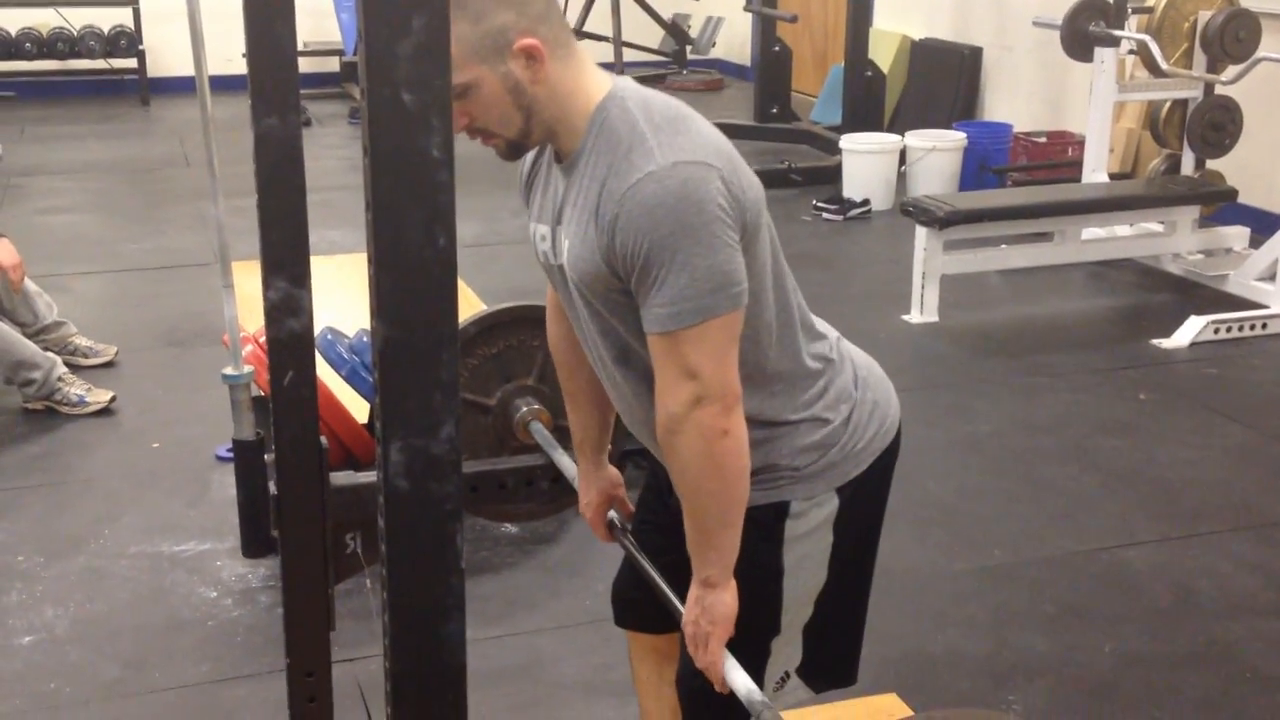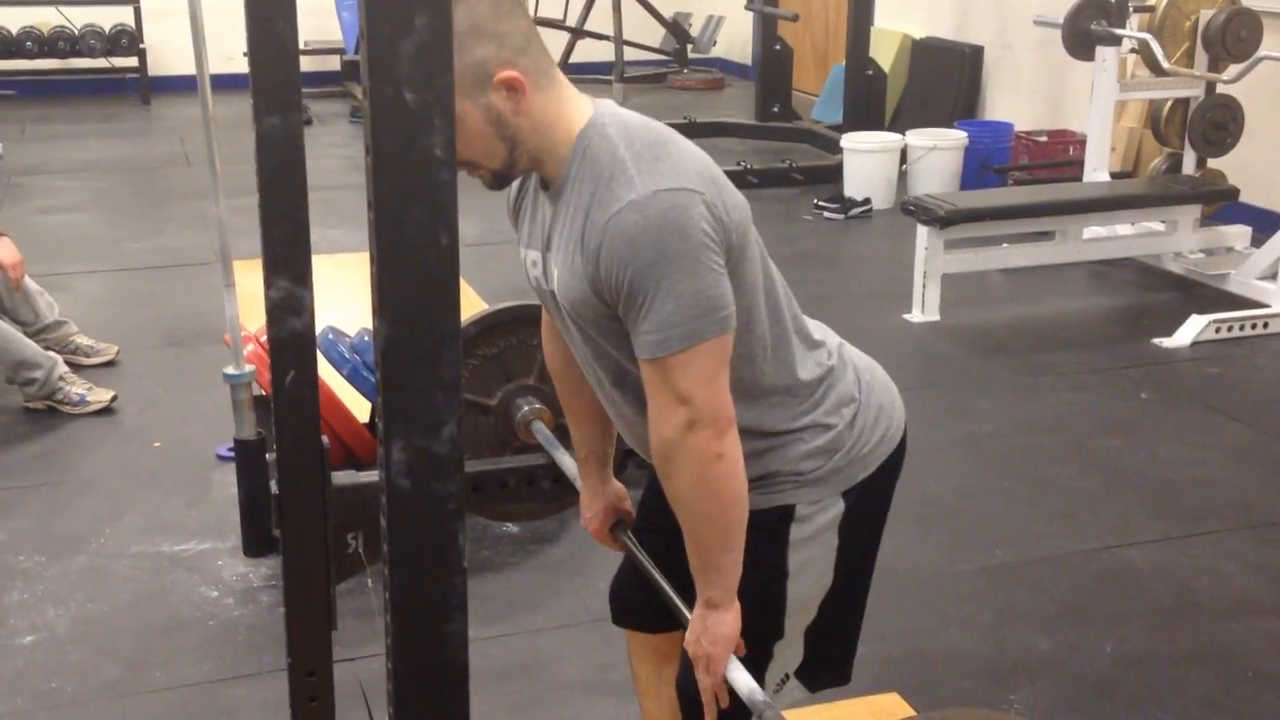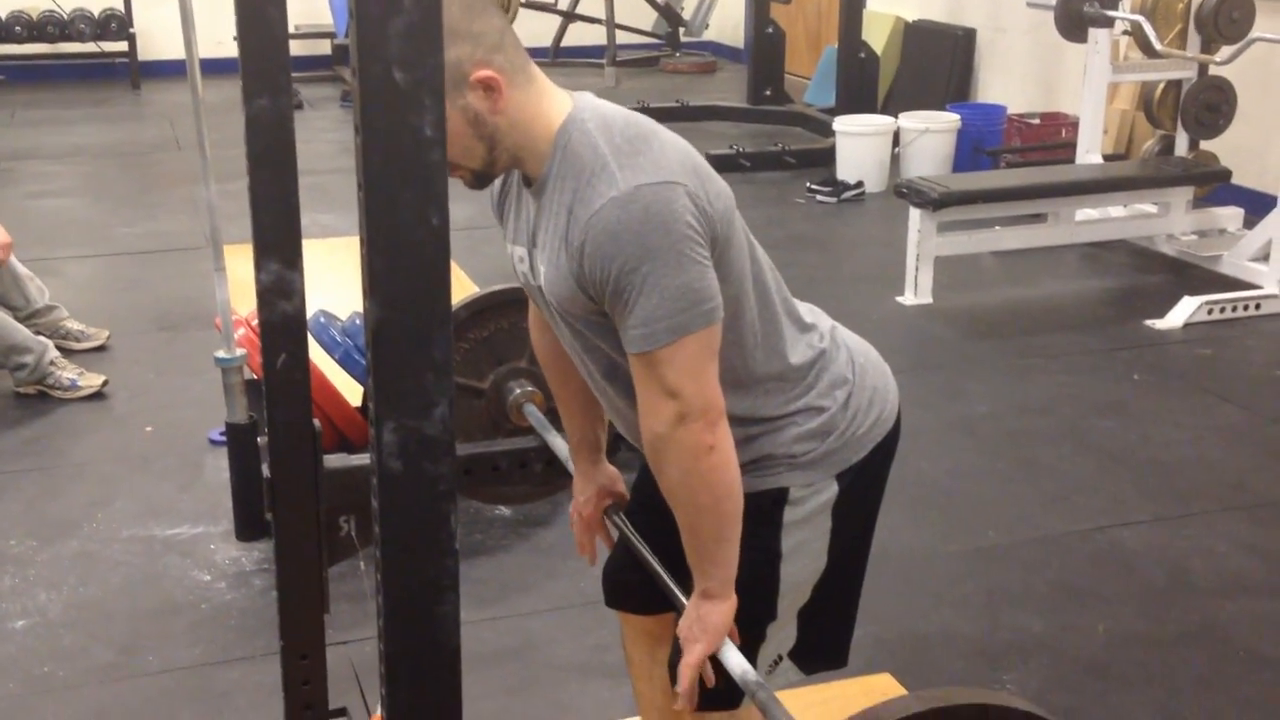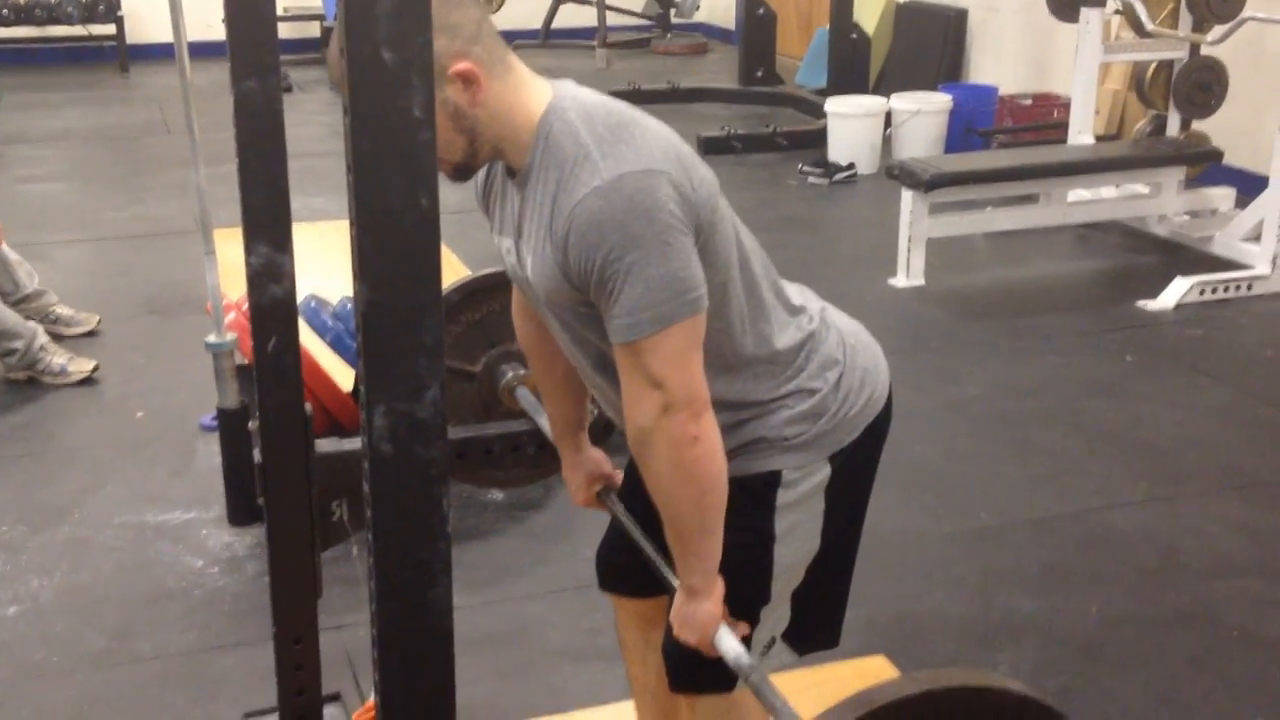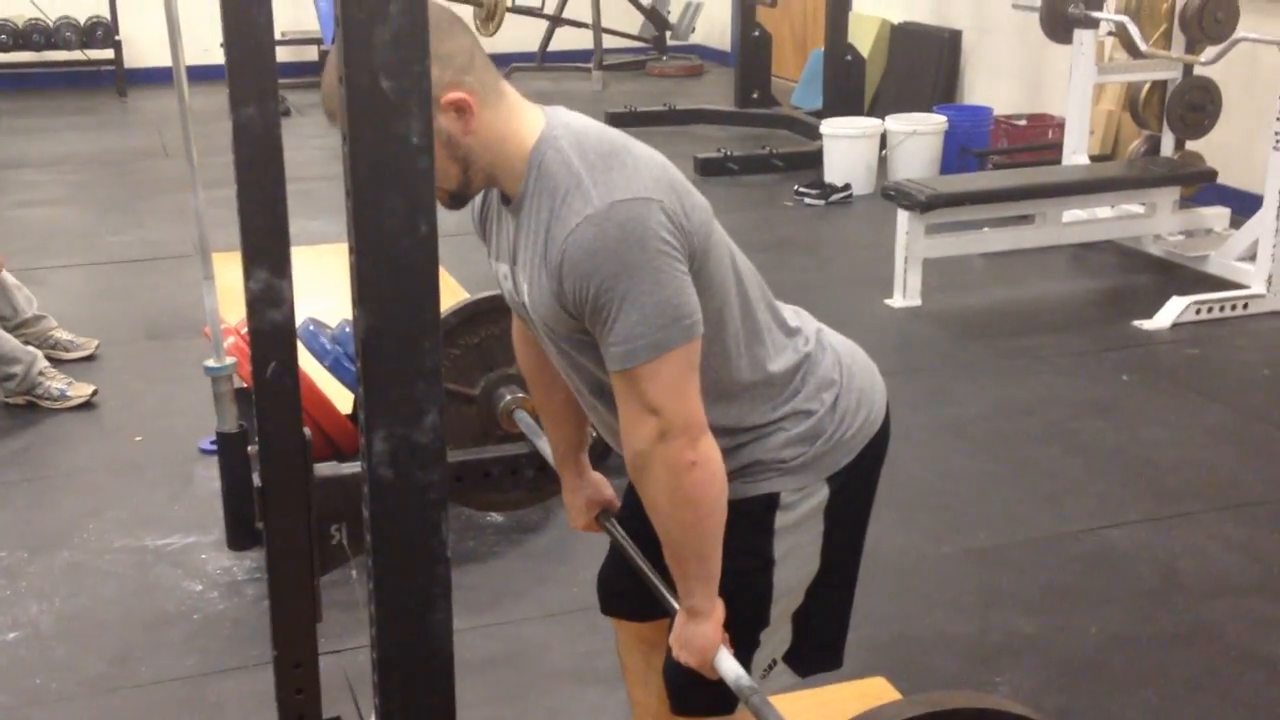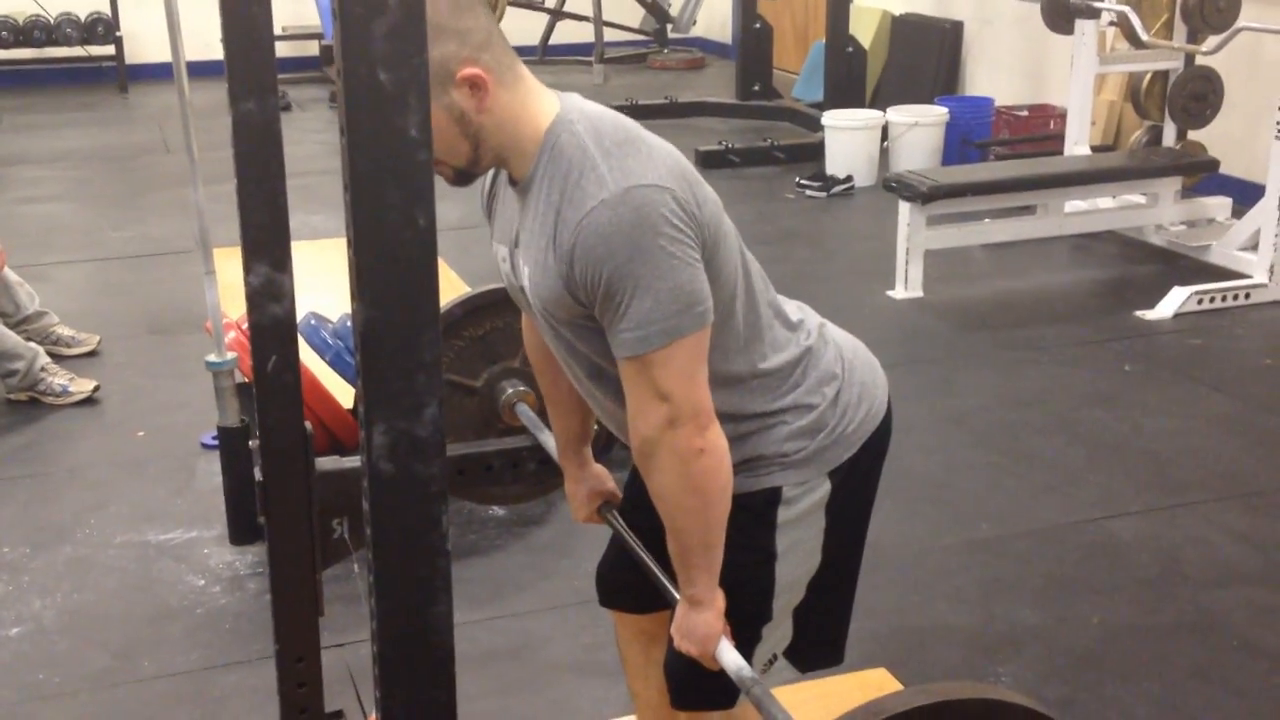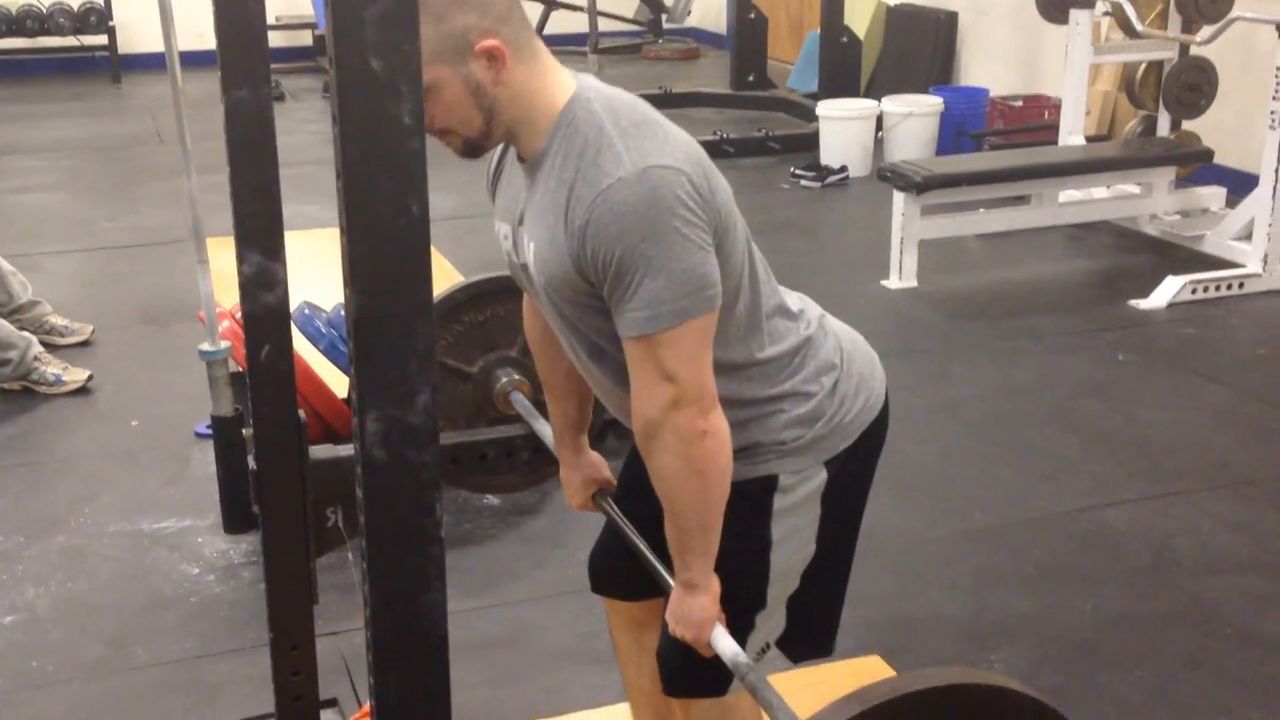
dt=0.3s
person 1, frame 1
left shoulder: (663, 182)
right shoulder: (549, 150)
left elbow: (703, 405)
right elbow: (572, 312)
left wrist: (714, 579)
right wrist: (591, 461)
left hip: (808, 454)
right hip: (714, 448)
right knee: (649, 618)
person 1, frame 2
left shoulder: (647, 209)
right shoulder: (537, 172)
left elbow: (697, 430)
right elbow: (568, 333)
left wrist: (719, 600)
right wrist: (595, 479)
left hip: (818, 455)
right hip: (732, 446)
right knee: (646, 615)
person 1, frame 3
left shoulder: (628, 203)
right shoulder: (521, 165)
left elbow: (685, 421)
right elbow: (556, 324)
left wrist: (714, 594)
right wrist: (588, 466)
left hip: (813, 438)
right hip: (726, 431)
right knee: (640, 597)
person 1, frame 4
left shoulder: (610, 191)
right shoulder: (507, 154)
left elbow: (669, 409)
right elbow: (540, 310)
left wrist: (704, 584)
right wrist: (573, 449)
left hip: (800, 418)
right hip: (721, 412)
right knee: (635, 582)
person 1, frame 5
left shoulder: (603, 219)
right shoulder: (505, 179)
left elbow: (669, 437)
right elbow: (539, 335)
left wrist: (701, 604)
right wrist: (574, 472)
left hip: (801, 440)
right hip: (727, 430)
right knee: (636, 607)
person 1, frame 6
left shoulder: (617, 205)
right shoulder: (512, 166)
left elbow: (677, 428)
right elbow: (550, 326)
left wrist: (703, 594)
right wrist: (576, 463)
left hip: (805, 436)
right hip: (723, 425)
right knee: (635, 598)
person 1, frame 7
left shoulder: (629, 186)
right shoulder: (519, 148)
left elbow: (679, 411)
right elbow: (549, 310)
left wrist: (697, 577)
right wrist: (571, 448)
left hip: (799, 426)
right hip: (716, 416)
right knee: (627, 587)
